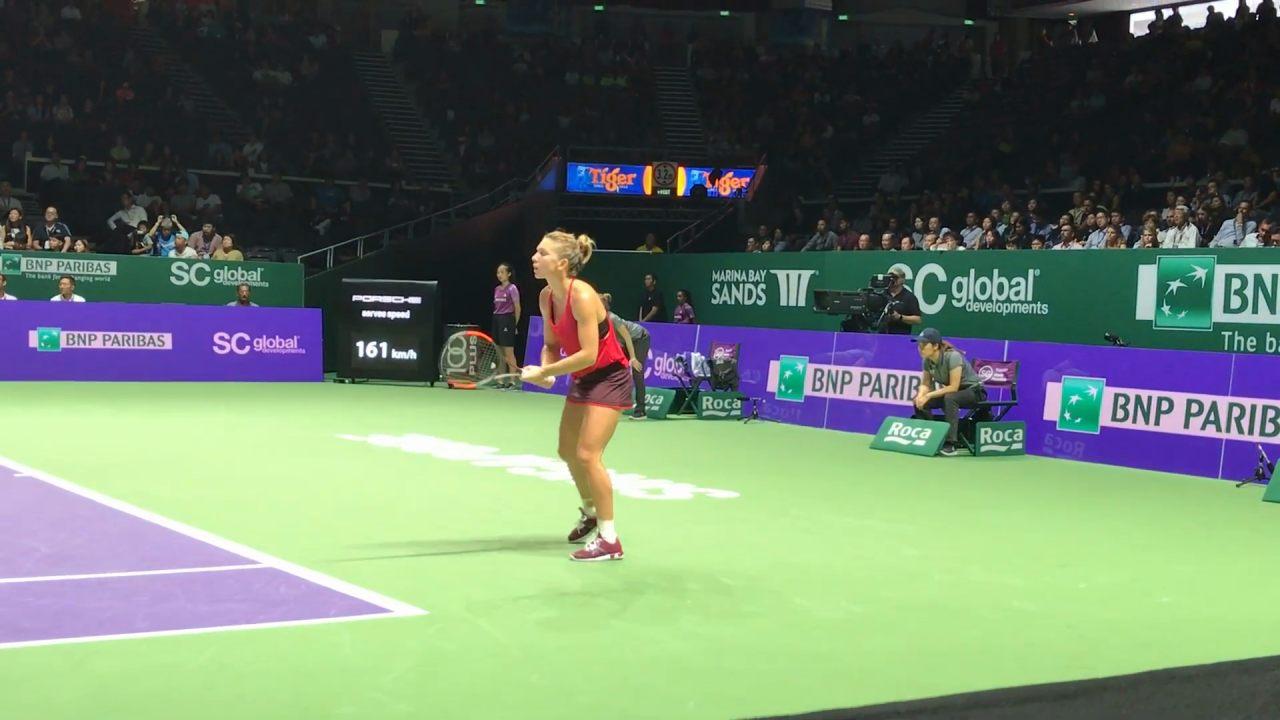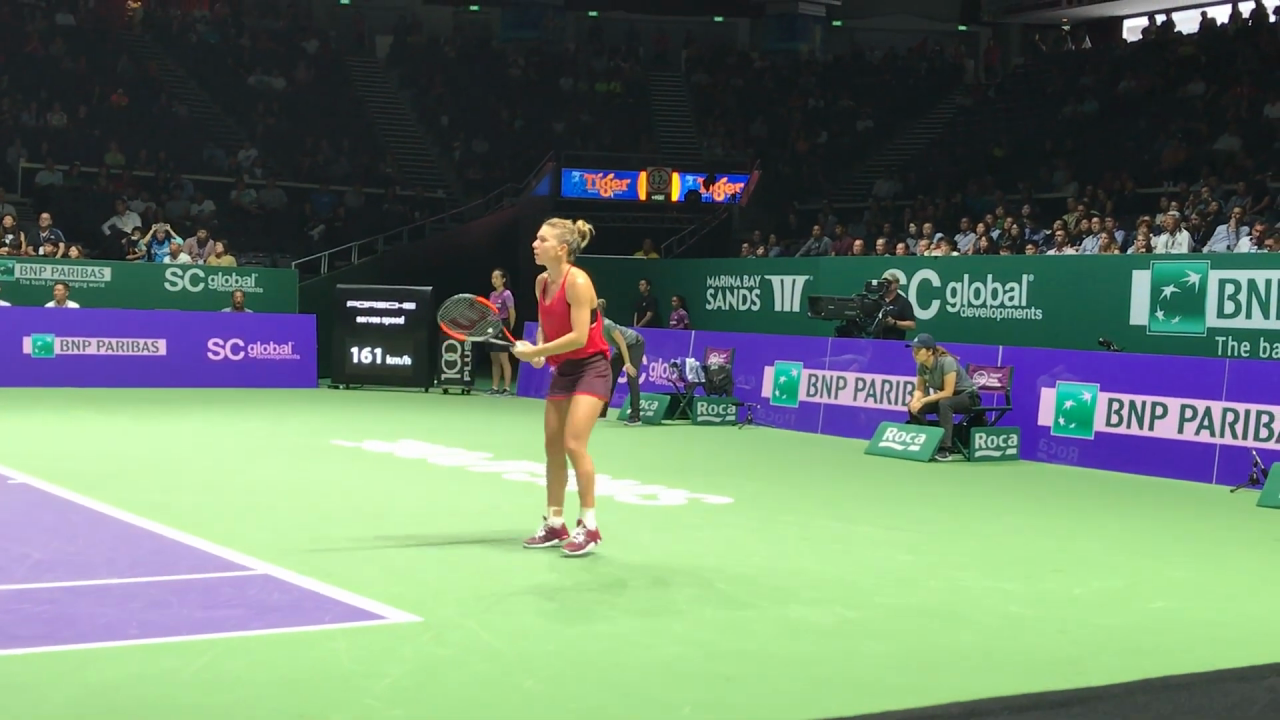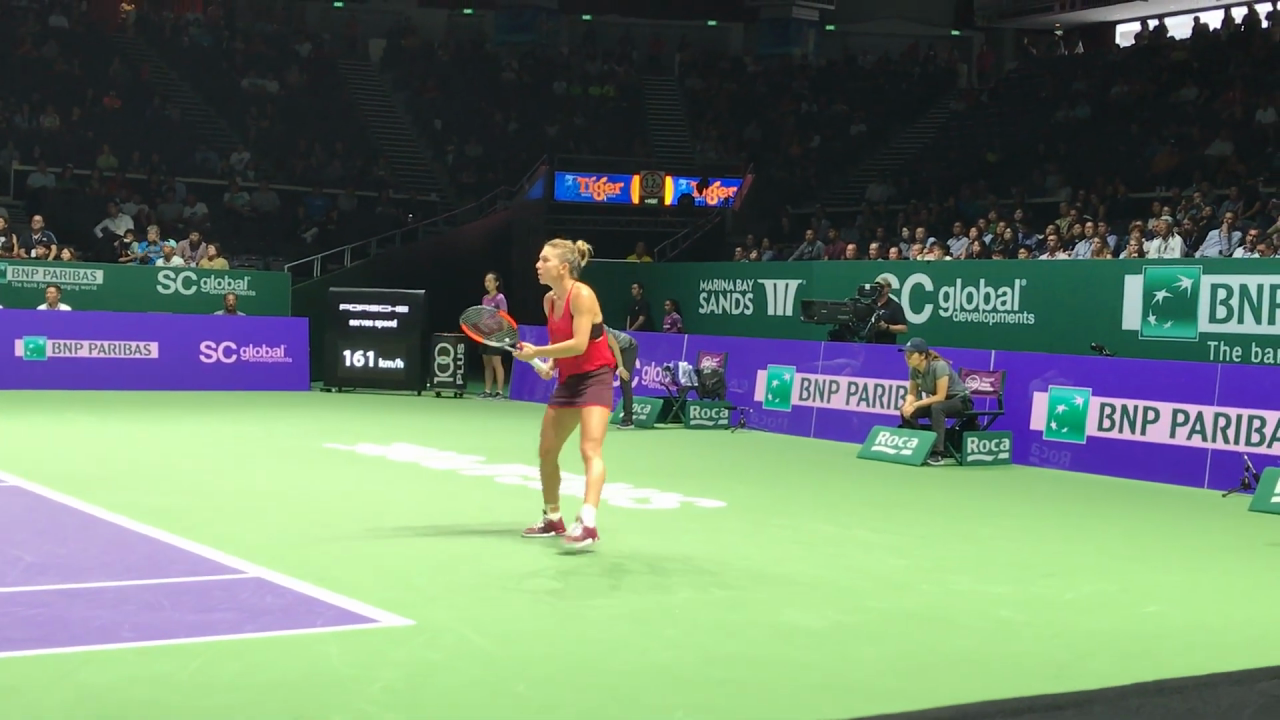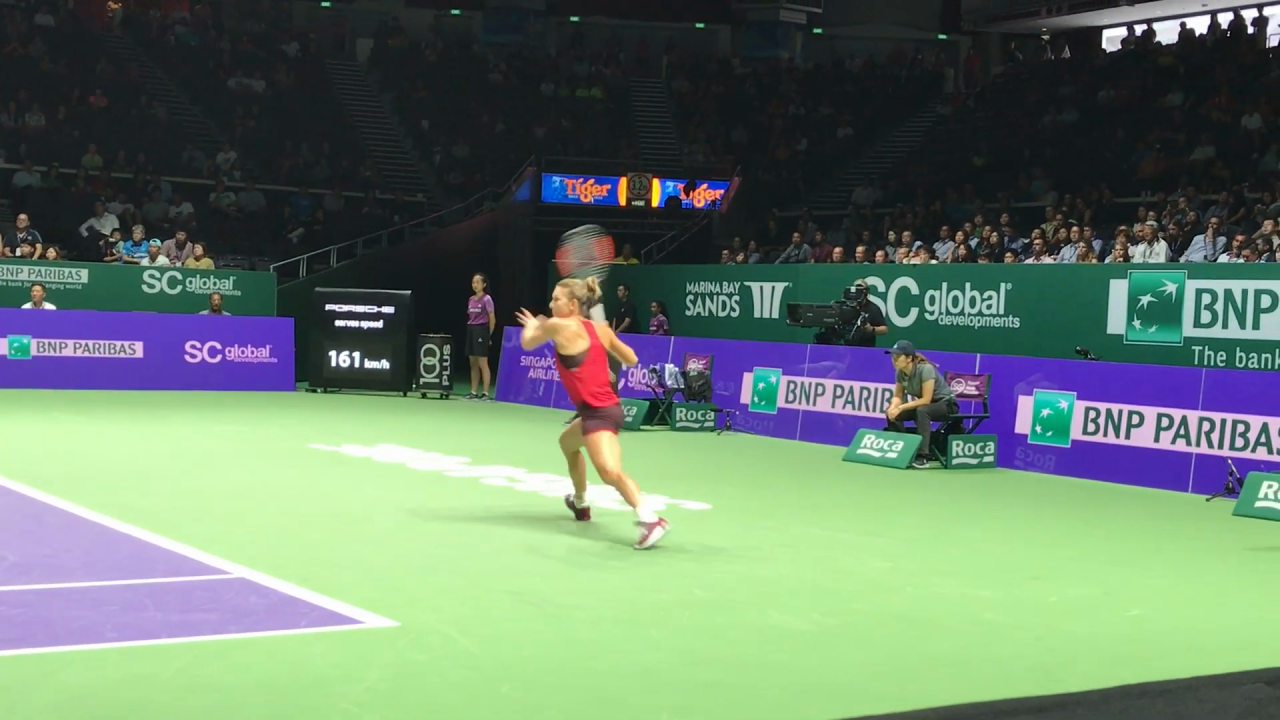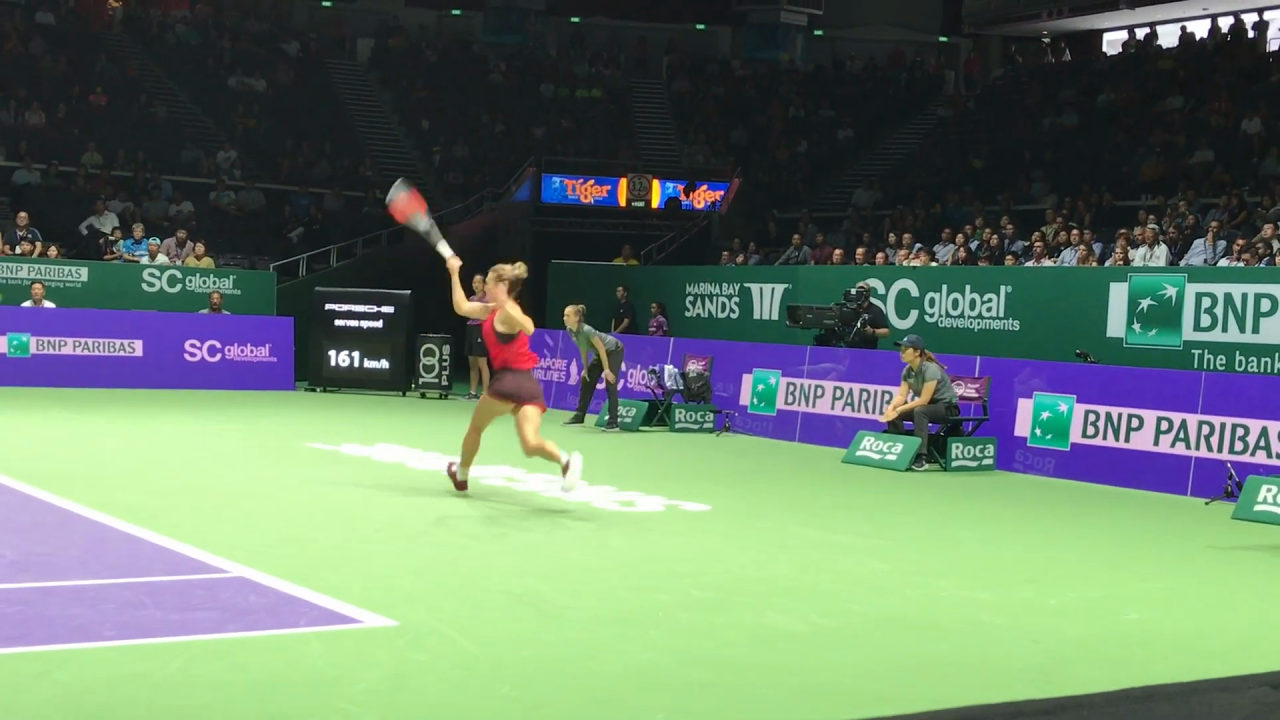
dt=0.5s
person 1, frame 1
left shoulder: (582, 297)
right shoulder: (546, 297)
left elbow: (589, 355)
right elbow: (552, 344)
left wrist: (544, 372)
right wrist: (545, 370)
left hip: (609, 378)
right hip: (583, 380)
left knee: (587, 455)
right knee: (567, 451)
left ankle: (609, 540)
right ankle: (592, 513)
person 1, frame 2
left shoulder: (577, 281)
right shoulder: (542, 282)
left elbow: (580, 336)
left wrist: (535, 351)
right wrist: (538, 352)
left hip: (589, 369)
right hip: (564, 371)
left knee: (574, 444)
right knee: (553, 448)
left ankle: (588, 524)
right ankle: (555, 524)
person 1, frame 3
left shoulder: (582, 295)
right shoulder: (549, 300)
left elbow: (579, 344)
left wrist: (535, 353)
right wrist: (550, 363)
left hip: (595, 381)
right hip: (567, 383)
left knee: (590, 450)
right knee: (546, 453)
left ankle: (587, 524)
right ankle: (553, 519)
person 1, frame 4
left shoulder: (558, 326)
right shoulder: (600, 329)
left elbow: (529, 342)
right elbow: (630, 359)
left wrist: (530, 325)
left hip: (600, 413)
right hip: (595, 411)
left knee: (610, 471)
right knee: (567, 444)
left ankle: (650, 520)
right ankle: (580, 502)
person 1, frame 5
left shoulder: (506, 311)
right shoulder: (495, 309)
left elbow: (528, 328)
right elbow: (461, 307)
left wrist: (502, 302)
right wrist: (454, 274)
left hip: (509, 381)
right hip: (527, 385)
left knee: (475, 429)
right knee: (531, 443)
left ankle: (461, 474)
right ankle: (566, 461)
